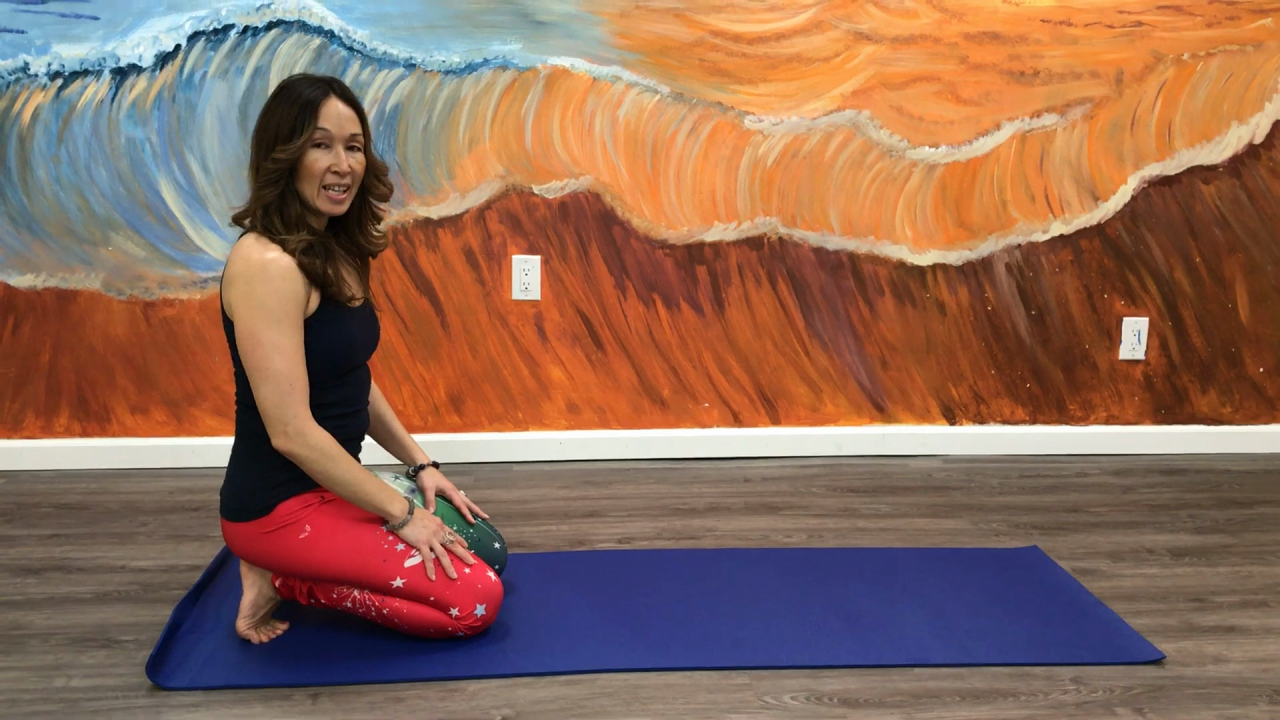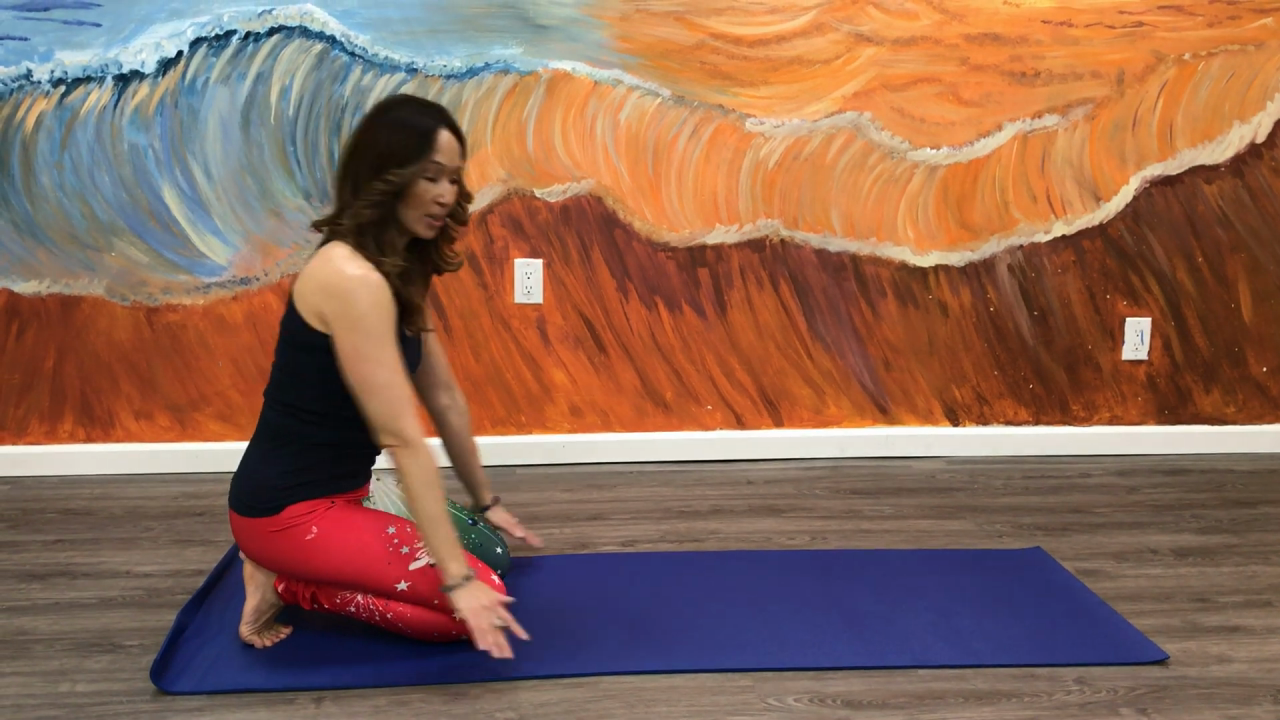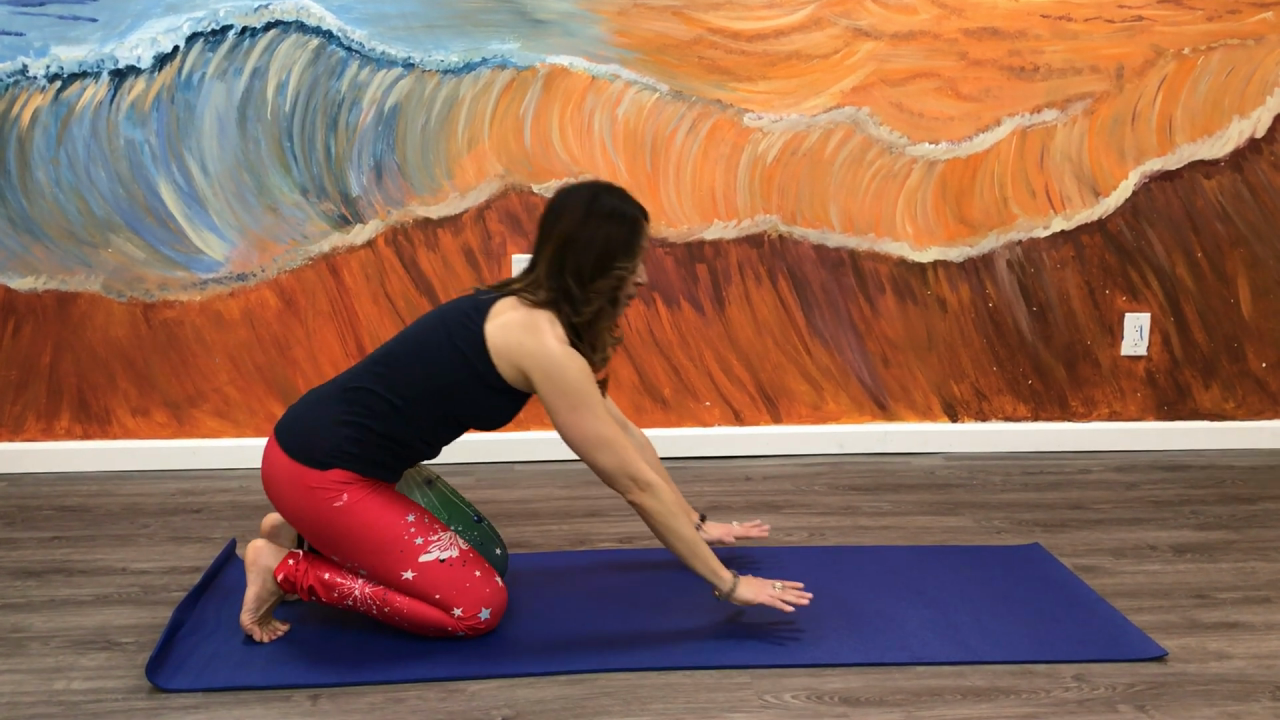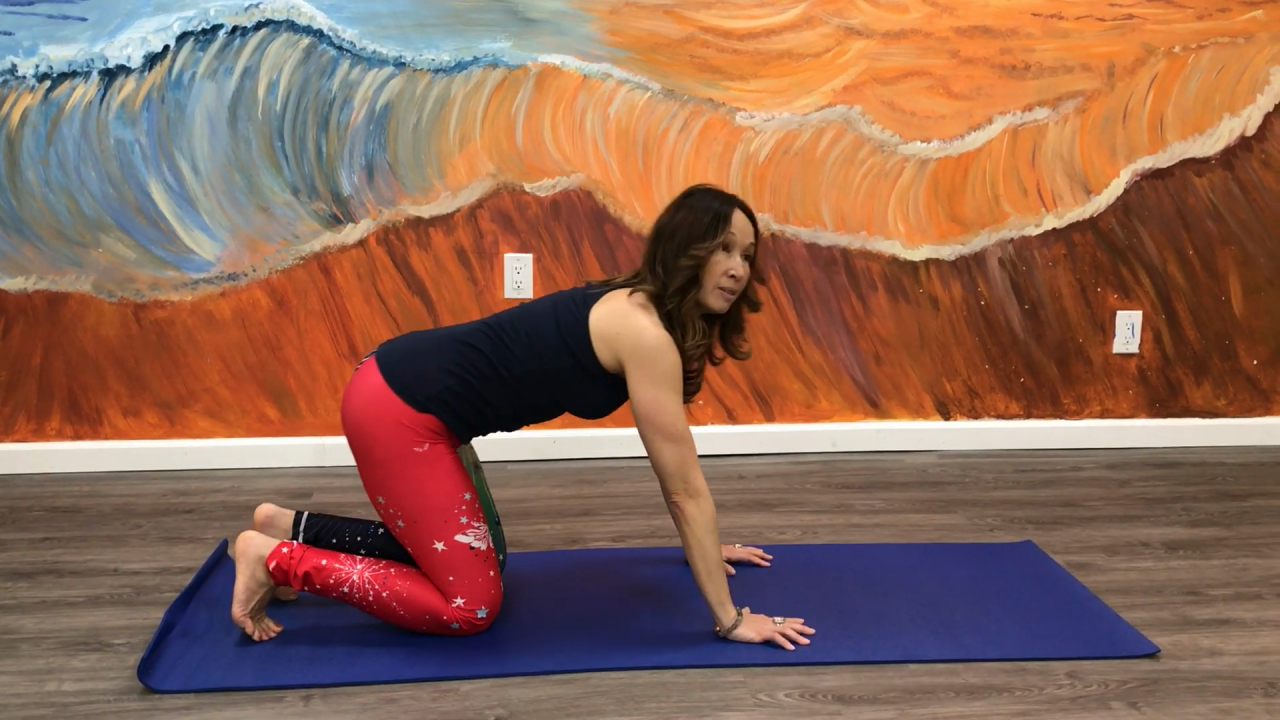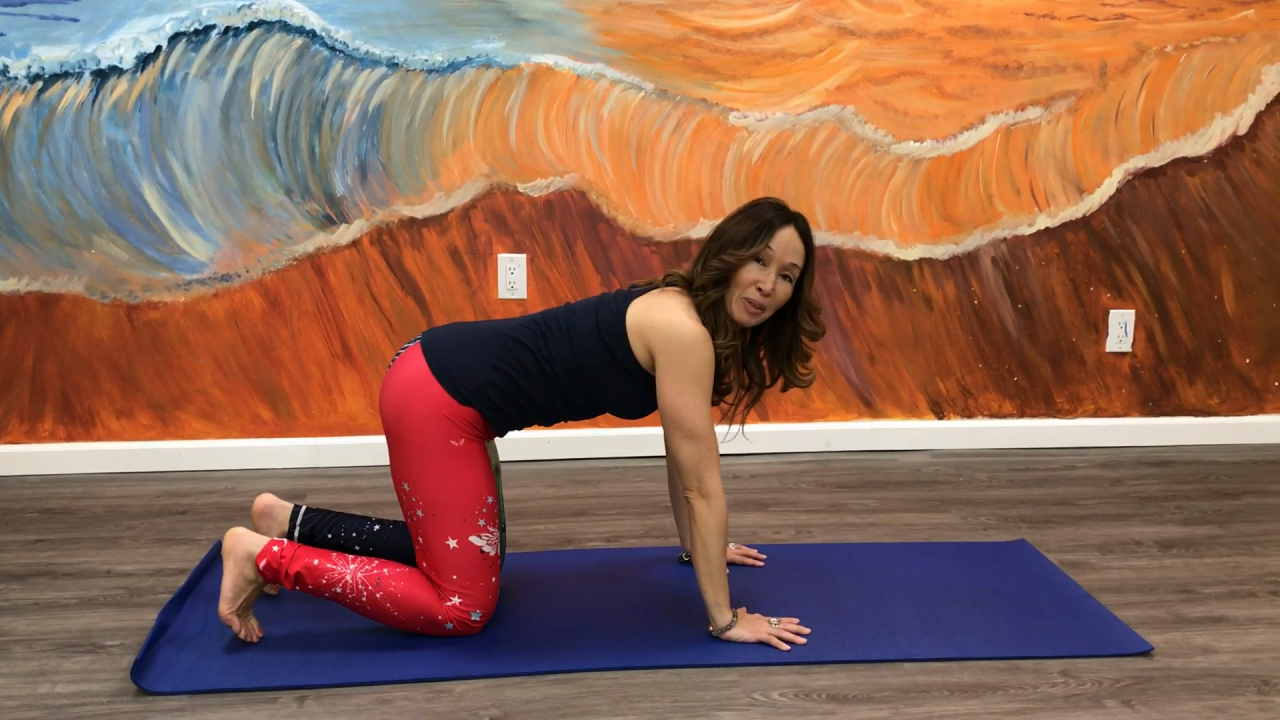
dt=0.7s
person 1, frame 1
left shoulder: (334, 250)
right shoulder: (268, 265)
right elbow: (291, 431)
left wrist: (420, 465)
right wrist: (401, 512)
left hip: (324, 487)
right hip: (280, 505)
left knee: (477, 548)
right knee: (475, 599)
left ankle: (290, 572)
right ankle: (283, 580)
person 1, frame 2
left shoulder: (399, 267)
right shoulder: (351, 278)
left elbow: (442, 393)
right elbow: (403, 439)
left wrist: (485, 502)
right wrist: (457, 579)
left hip: (332, 492)
right hip: (290, 507)
left knee: (486, 553)
right knee: (481, 600)
left ankle: (294, 569)
right ankle: (289, 582)
person 1, frame 3
left shoulder: (529, 313)
right shoulder: (542, 344)
left elbow: (622, 431)
right elbow: (636, 482)
left wrist: (696, 524)
right wrist: (729, 584)
left hip: (334, 451)
right hip: (319, 467)
left knee: (475, 557)
right knee: (477, 605)
left ankle: (302, 532)
right ankle: (284, 568)
person 1, frame 4
left shoulder: (641, 312)
right shoulder: (645, 332)
left elbow: (675, 473)
right elbow: (685, 486)
left wrist: (705, 546)
right wrist: (730, 618)
left hip: (403, 393)
right hip: (400, 409)
left knee: (466, 559)
right knee: (471, 605)
left ankle: (294, 528)
right ankle: (276, 558)
person 1, frame 5
left shoulder: (695, 318)
right shoulder: (685, 331)
left elbow: (682, 462)
right elbow: (703, 484)
left wrist: (698, 548)
right wrist: (725, 618)
left hip: (443, 381)
right hip: (436, 397)
left knee: (465, 558)
right knee: (461, 605)
left ankle: (291, 522)
right ankle: (262, 553)
